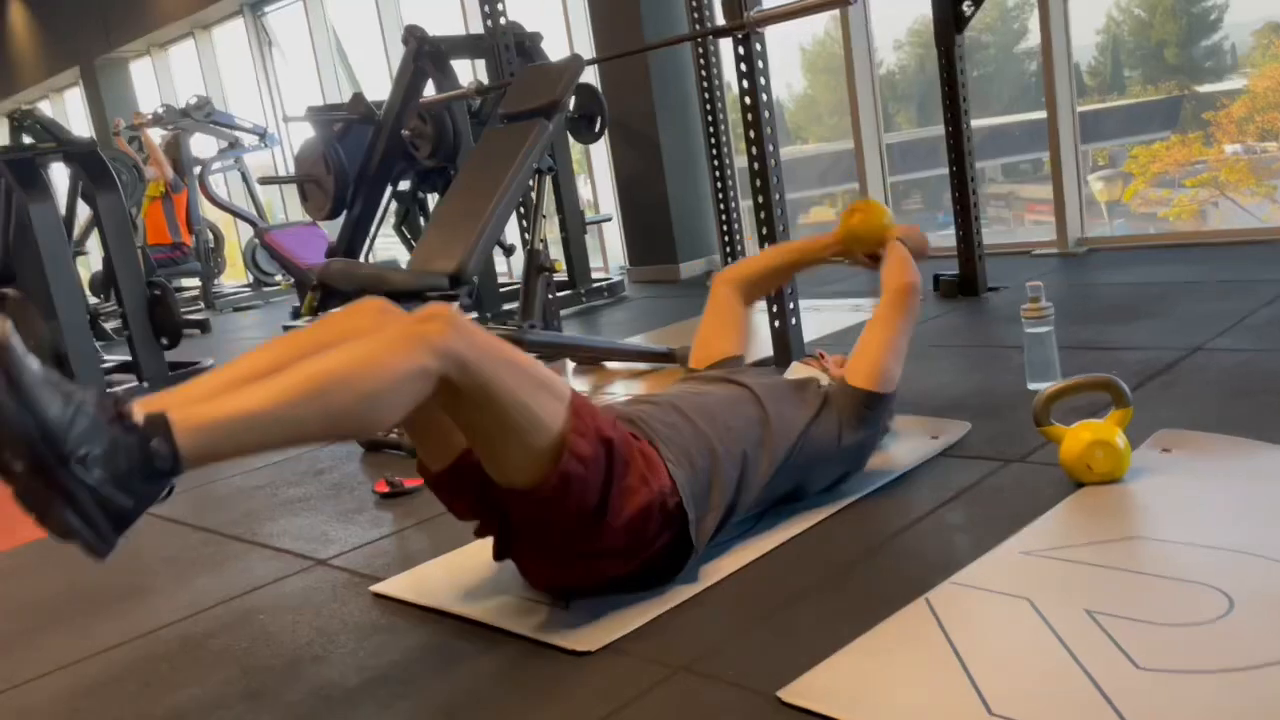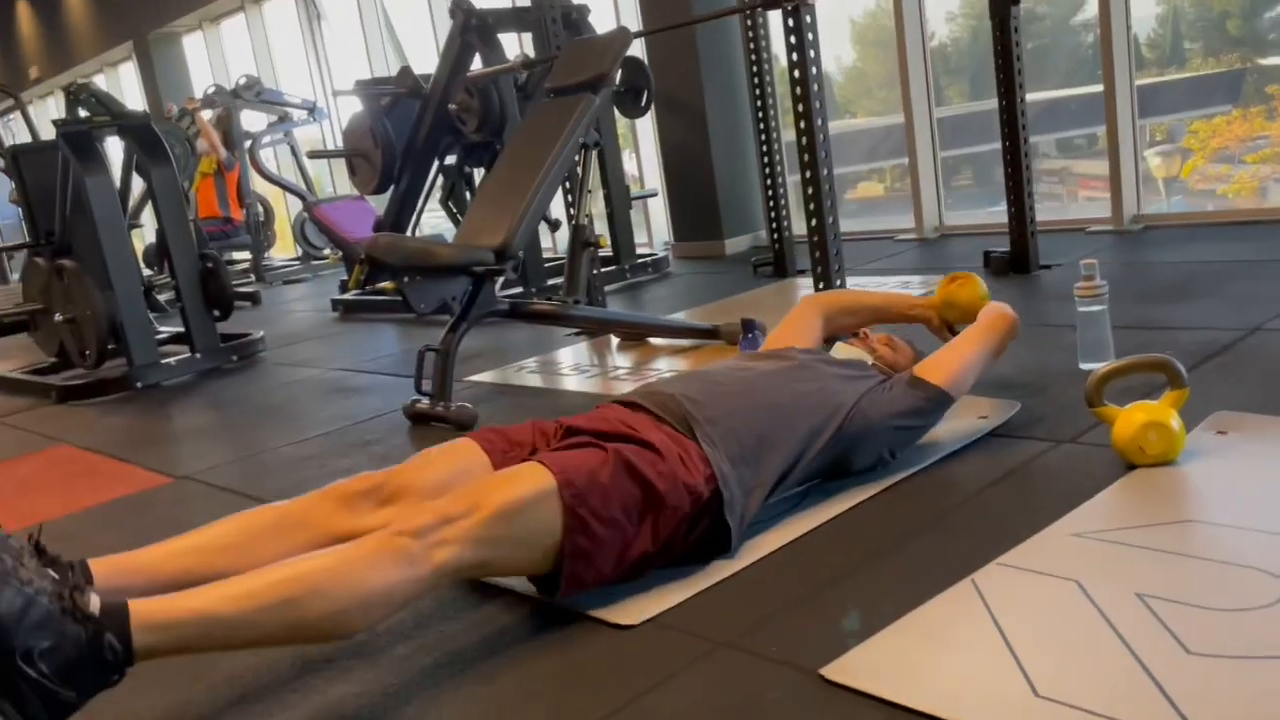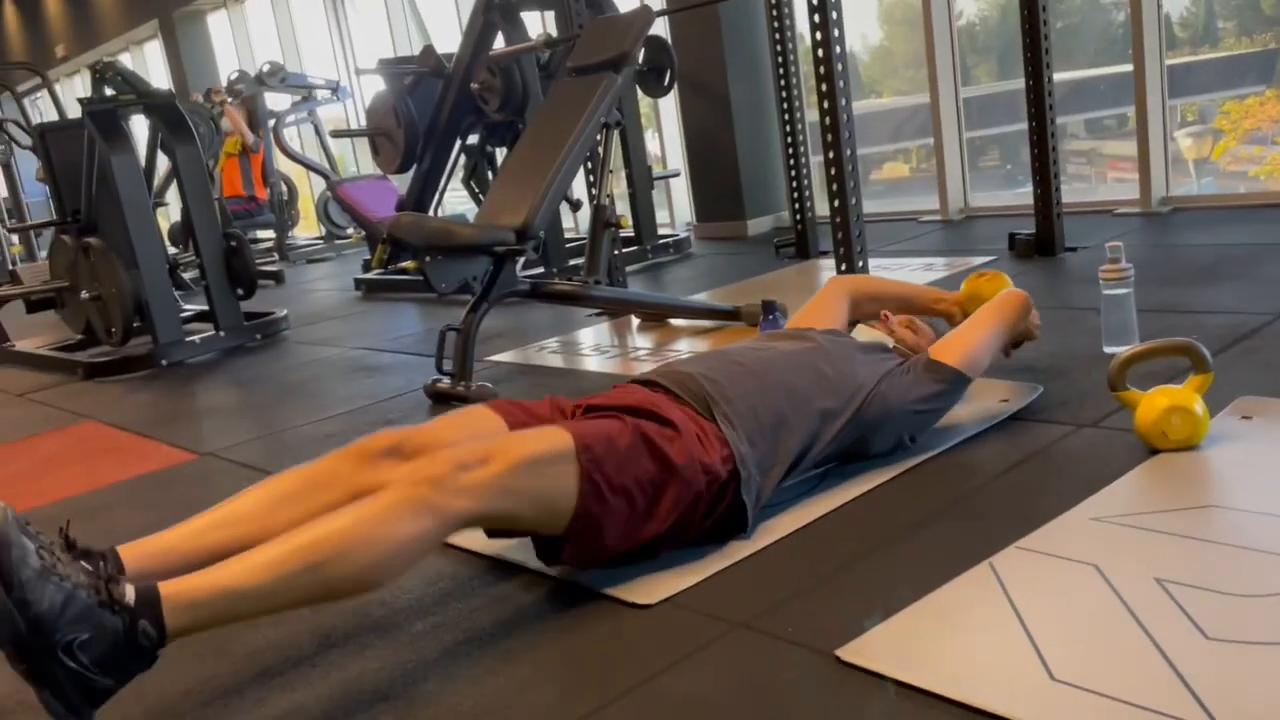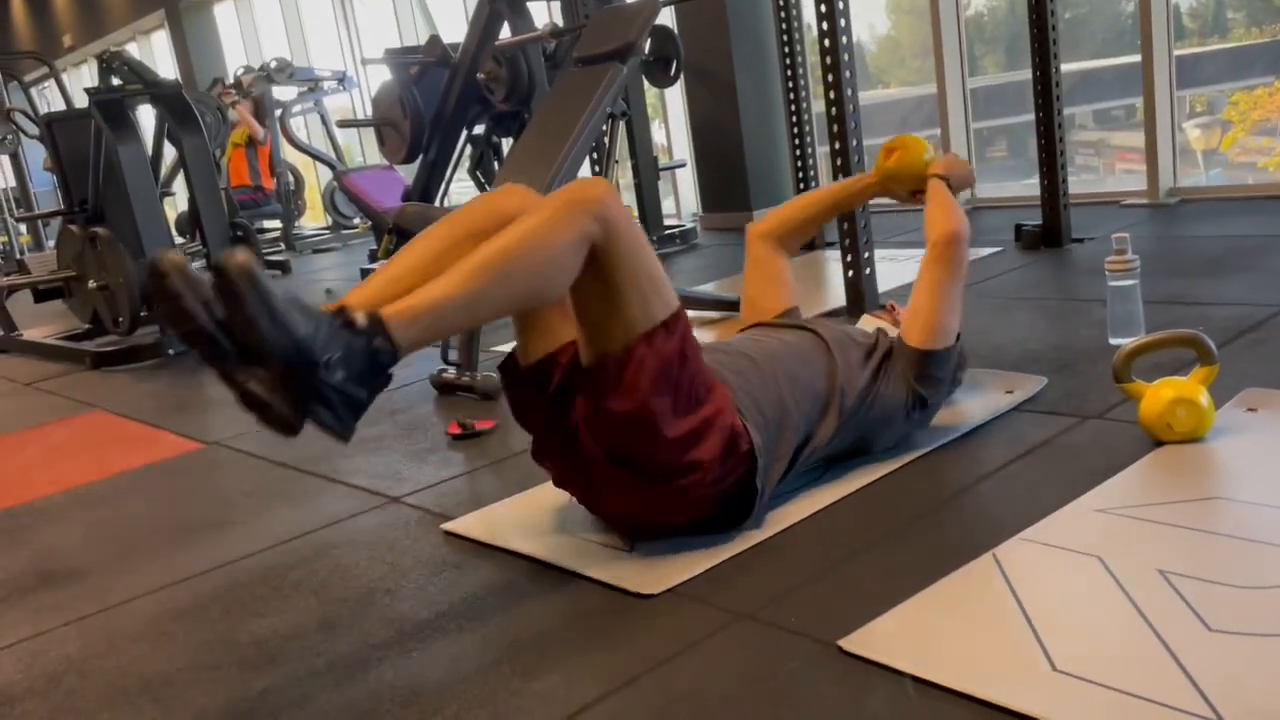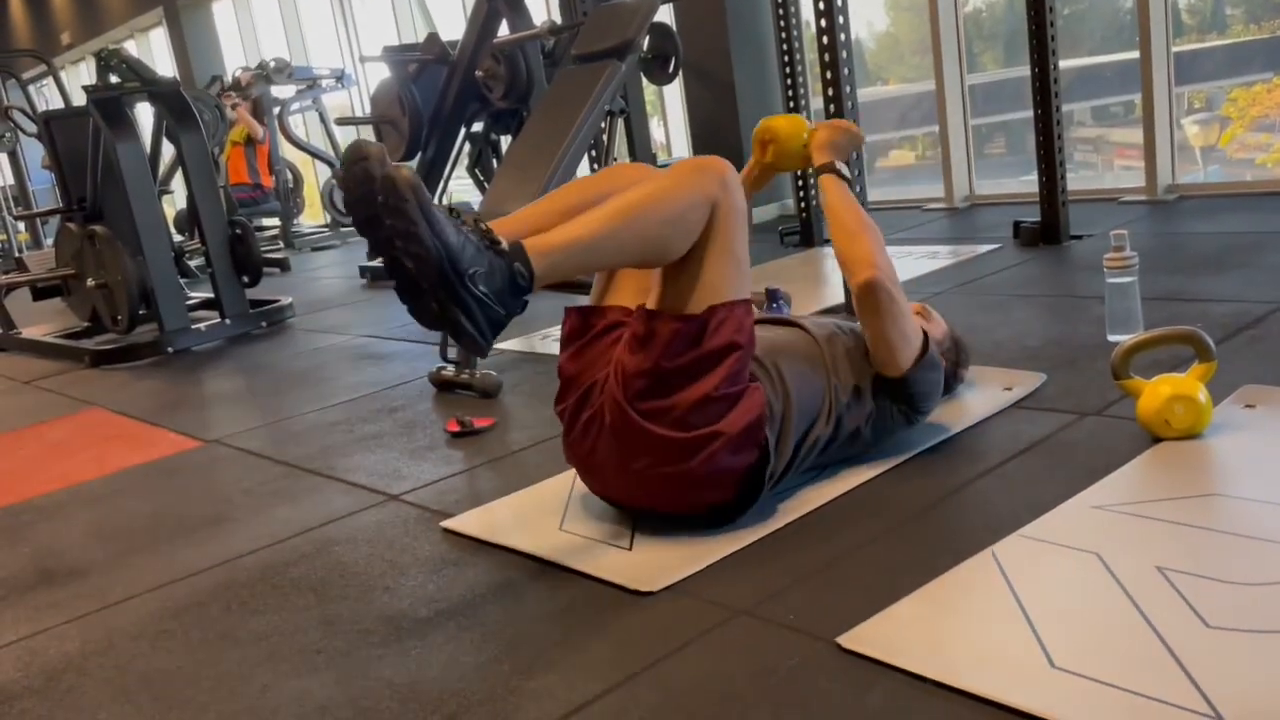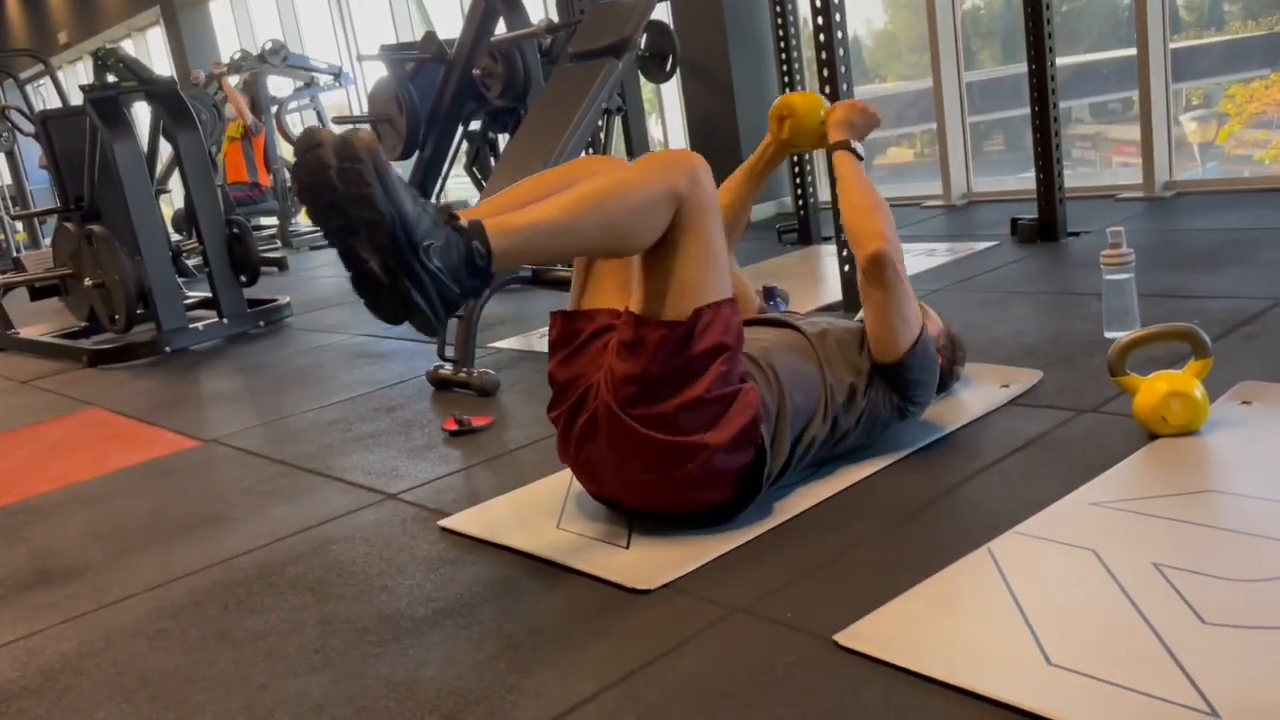
dt=0.4s
person 1, frame 1
left shoulder: (834, 427)
right shoulder: (734, 383)
left elbow: (898, 304)
right elbow: (732, 286)
left wrist: (894, 250)
right wrist: (836, 242)
left hip: (632, 515)
right hip: (547, 503)
left knee: (437, 335)
right knee: (372, 318)
left ankle: (133, 456)
right ankle: (115, 431)
person 1, frame 2
left shoulder: (880, 406)
right shoulder: (802, 366)
left elbow: (982, 341)
right elbow: (816, 303)
left wrist: (985, 315)
right wrist: (928, 299)
left hip: (678, 477)
right hip: (609, 428)
left knee: (429, 541)
right knee: (371, 500)
right ankle: (83, 587)
person 1, frame 3
left shoulder: (902, 387)
right shoulder: (827, 346)
left elbow: (997, 327)
right elbow: (847, 283)
left wrist: (1003, 307)
right wrist: (953, 288)
left hip: (690, 453)
right hip: (622, 408)
left knee: (449, 486)
right knee: (388, 455)
left ankle: (133, 623)
right ankle: (111, 573)
person 1, frame 4
left shoulder: (905, 384)
right shoulder: (800, 337)
left elbow: (948, 253)
right elbow: (768, 234)
left wrist: (937, 187)
right wrist: (872, 181)
left hip: (691, 458)
right hip: (602, 444)
left knee: (592, 202)
right knee: (508, 206)
left ankle: (351, 362)
right ankle: (323, 339)
person 1, frame 5
left shoulder: (908, 382)
right shoulder: (801, 335)
left elbow: (873, 280)
right elbow: (712, 258)
left wrist: (829, 169)
right wrist: (762, 169)
left hip: (695, 442)
right hip: (607, 420)
left knee: (704, 178)
right knee: (637, 181)
left ankle: (497, 281)
right ankle: (477, 259)
person 1, frame 6
left shoulder: (902, 380)
right shoulder: (787, 335)
left elbow: (879, 257)
right elbow: (713, 244)
left wrist: (840, 145)
right wrist: (773, 149)
left hip: (689, 446)
right hip: (602, 424)
left knee: (678, 175)
right knee: (605, 172)
left ankle: (455, 261)
right ankle: (443, 249)
